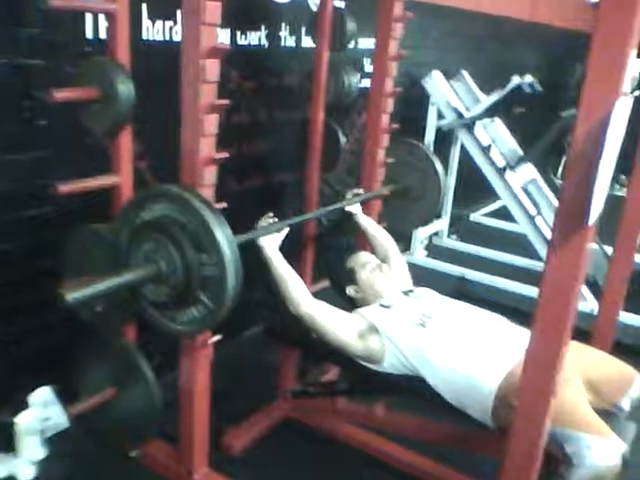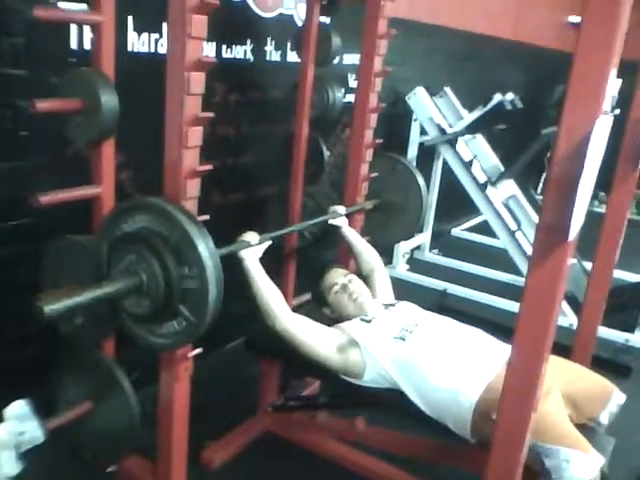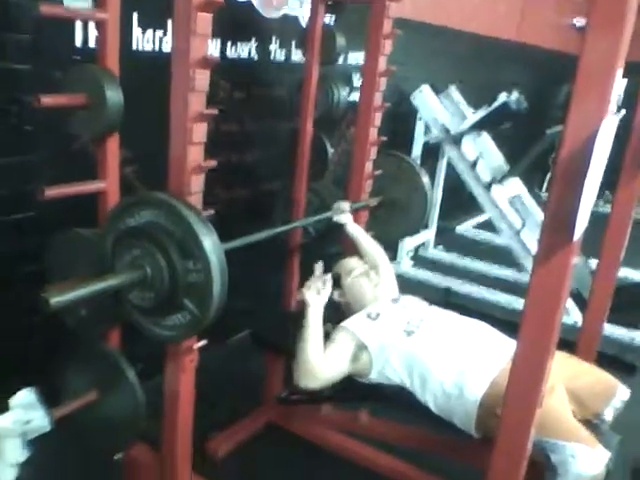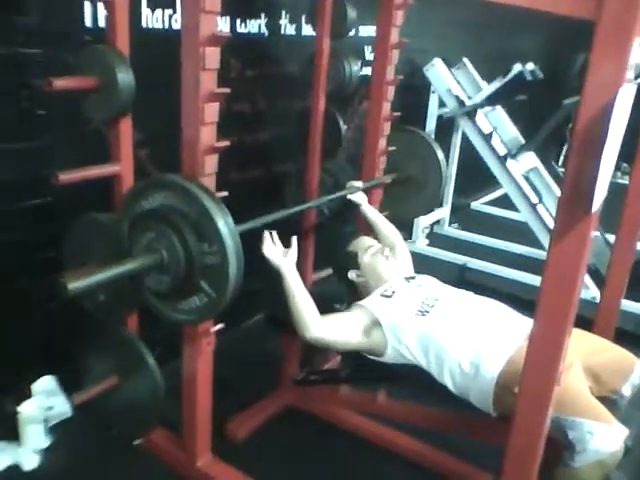
dt=0.7s
person 1, frame 1
left shoulder: (406, 292)
right shoulder: (365, 327)
left elbow: (392, 252)
right elbow: (305, 307)
left wrist: (360, 217)
right wrist: (270, 250)
right hip: (506, 380)
person 1, frame 2
left shoulder: (388, 306)
right shoulder: (345, 343)
left elbow: (376, 266)
right elbow: (282, 320)
left wrist: (346, 230)
right wrist: (251, 261)
left hip: (512, 360)
right hip: (485, 394)
left knee: (617, 408)
person 1, frame 3
left shoulder: (394, 300)
right shoulder: (352, 335)
left elbow: (381, 263)
right elbow: (310, 377)
left wrist: (351, 226)
right wrist: (314, 307)
right hip: (489, 389)
left knee: (619, 402)
person 1, frame 4
left shoulder: (408, 281)
right shoulder: (370, 317)
left elbow: (397, 243)
right elbow: (314, 330)
left wrist: (365, 207)
right wrist: (287, 269)
left hip: (533, 334)
right hip: (506, 367)
right knee: (602, 444)
